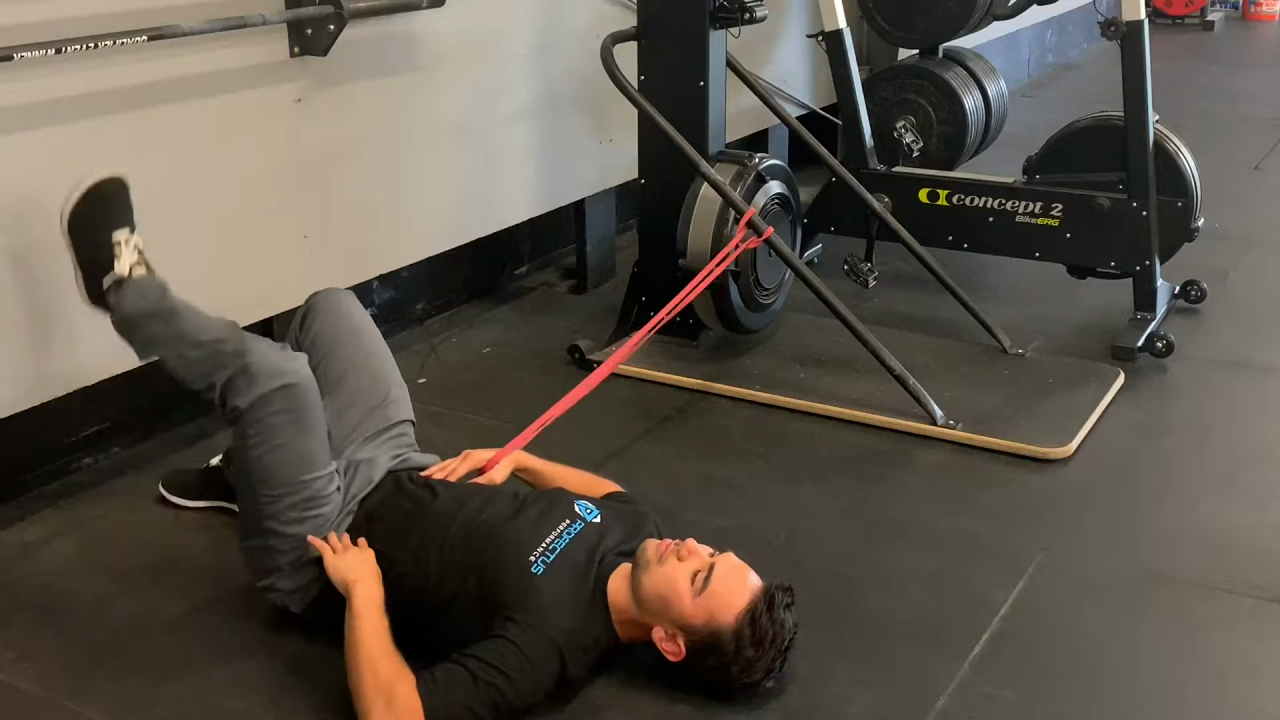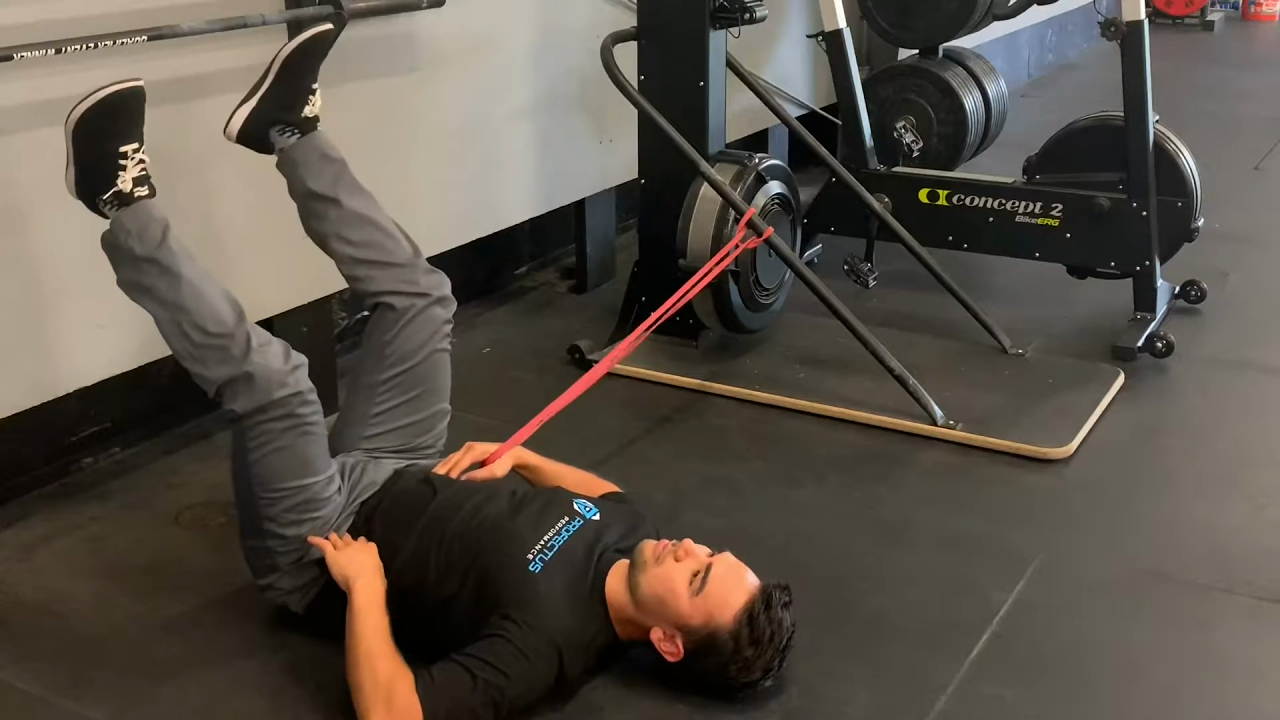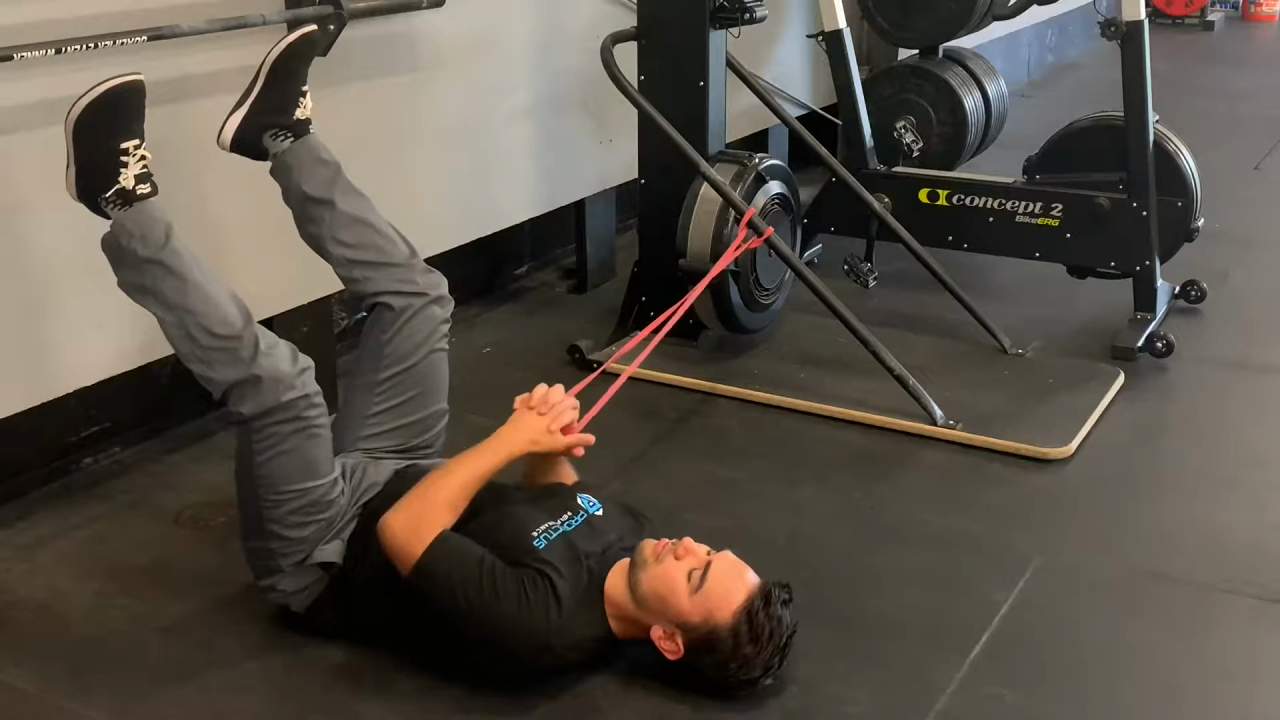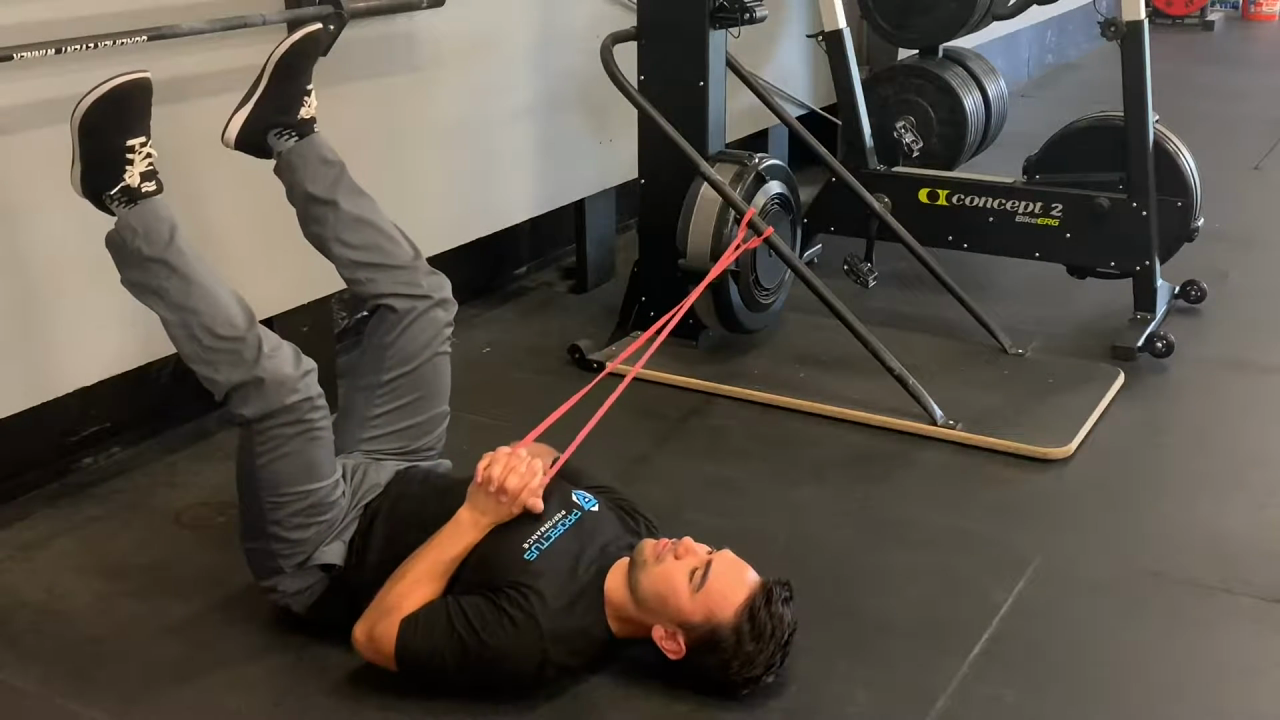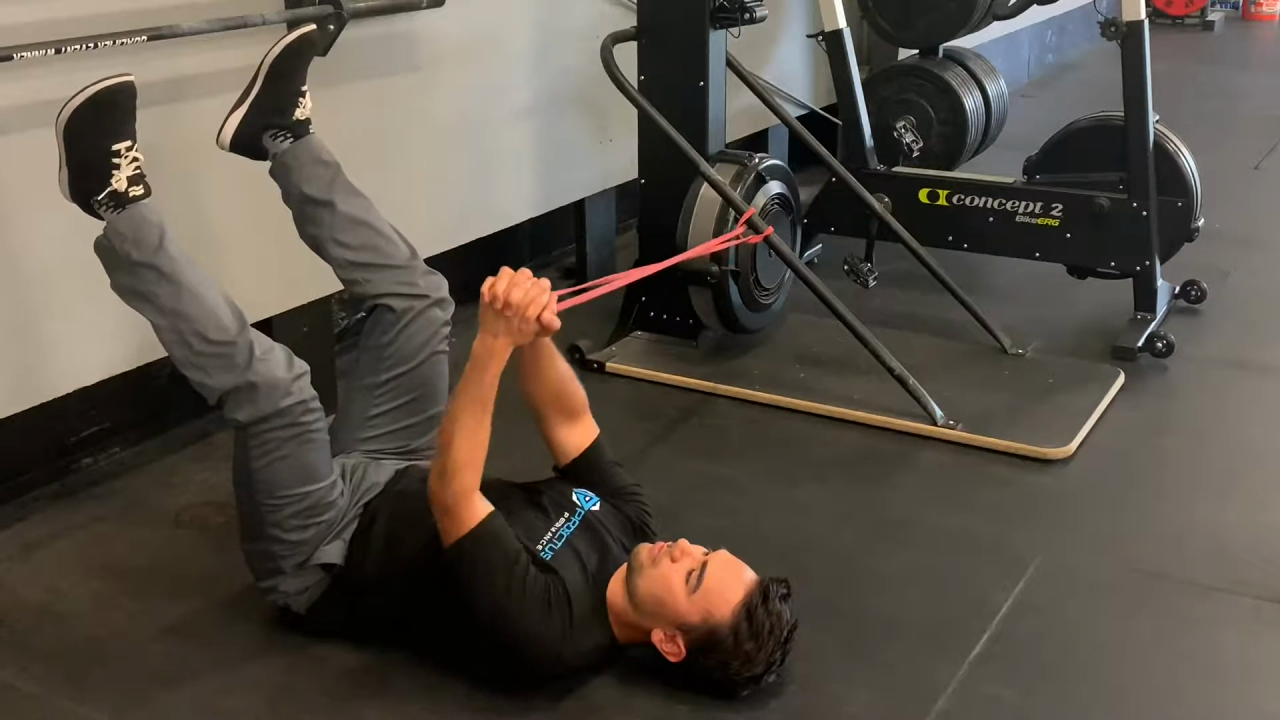
dt=1s
person 1, frame 1
left shoulder: (549, 641)
right shoulder: (634, 533)
right elbow: (601, 486)
left wrist: (363, 589)
right wrist: (518, 462)
left hip: (321, 548)
right hip: (398, 476)
left knee: (272, 372)
right knee: (329, 311)
left ankle: (126, 287)
right ankle: (243, 473)
person 1, frame 2
left shoulder: (550, 639)
right shoulder: (627, 535)
right elbow: (602, 488)
left wrist: (365, 583)
right wrist: (521, 457)
left hip: (320, 545)
right hip: (392, 480)
left knee: (269, 373)
right knee: (419, 294)
left ankle: (126, 204)
right ankle: (288, 131)
person 1, frame 3
left shoulder: (543, 626)
right shoulder: (625, 532)
left elbow: (402, 530)
right elbow: (551, 495)
left wrist: (514, 435)
right wrist: (552, 445)
left hip: (319, 557)
right hip: (385, 475)
left knee: (274, 376)
right knee: (415, 294)
left ankle: (128, 206)
right ankle: (282, 136)
person 1, frame 4
left shoulder: (540, 637)
right shoulder: (624, 528)
left elbow: (376, 636)
right elbow: (548, 465)
left wrist: (476, 515)
right wrist: (522, 463)
left hip: (320, 556)
right hip: (396, 480)
left knee: (276, 376)
right knee: (418, 295)
left ankle: (133, 202)
right ankle: (286, 133)
person 1, frame 5
left shoulder: (551, 631)
right shoulder: (625, 527)
left elbow: (450, 498)
right elbow: (570, 423)
left wrist: (494, 345)
right wrist: (536, 338)
left hip: (320, 557)
right hip: (383, 480)
left knee: (270, 380)
right knee: (416, 297)
left ankle: (120, 206)
right ankle: (282, 137)
